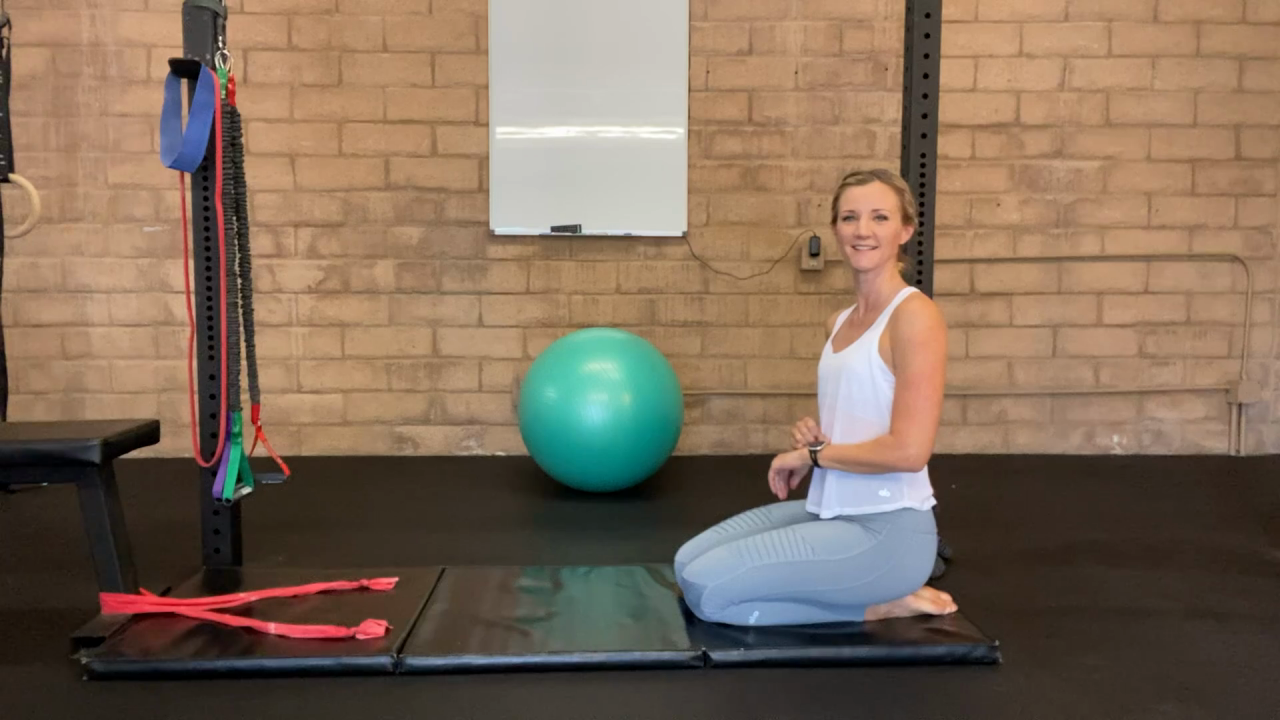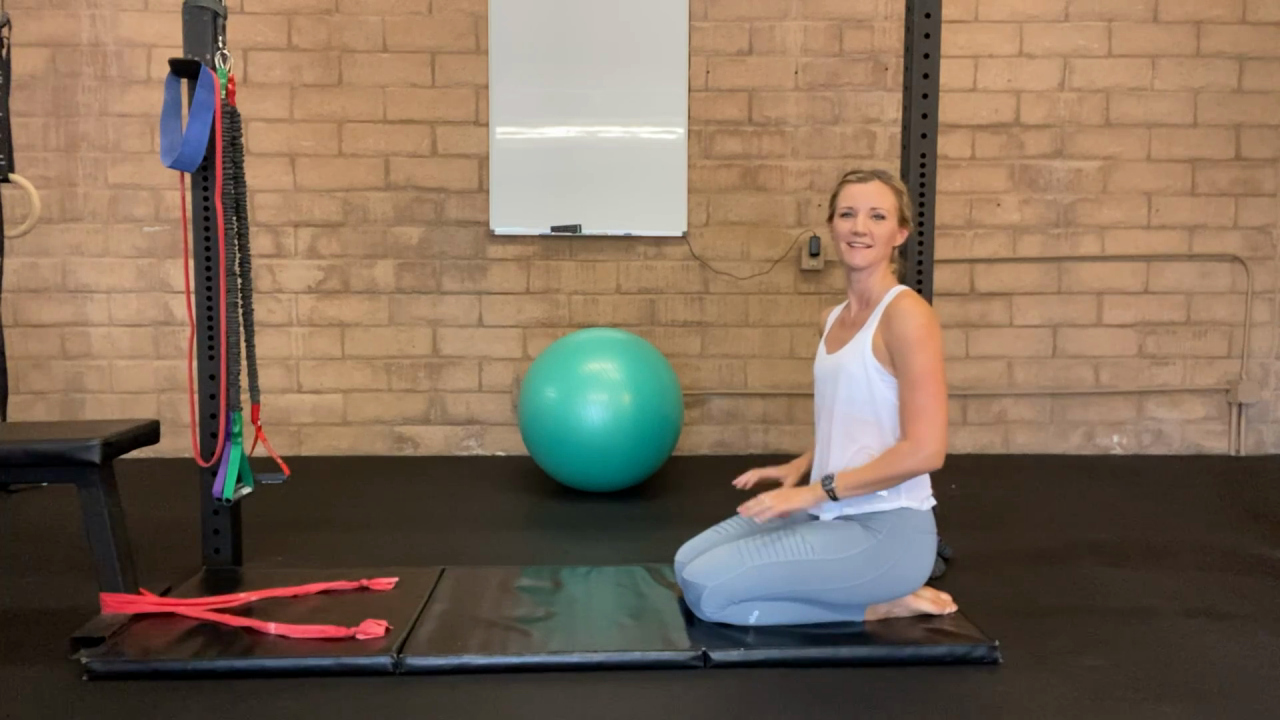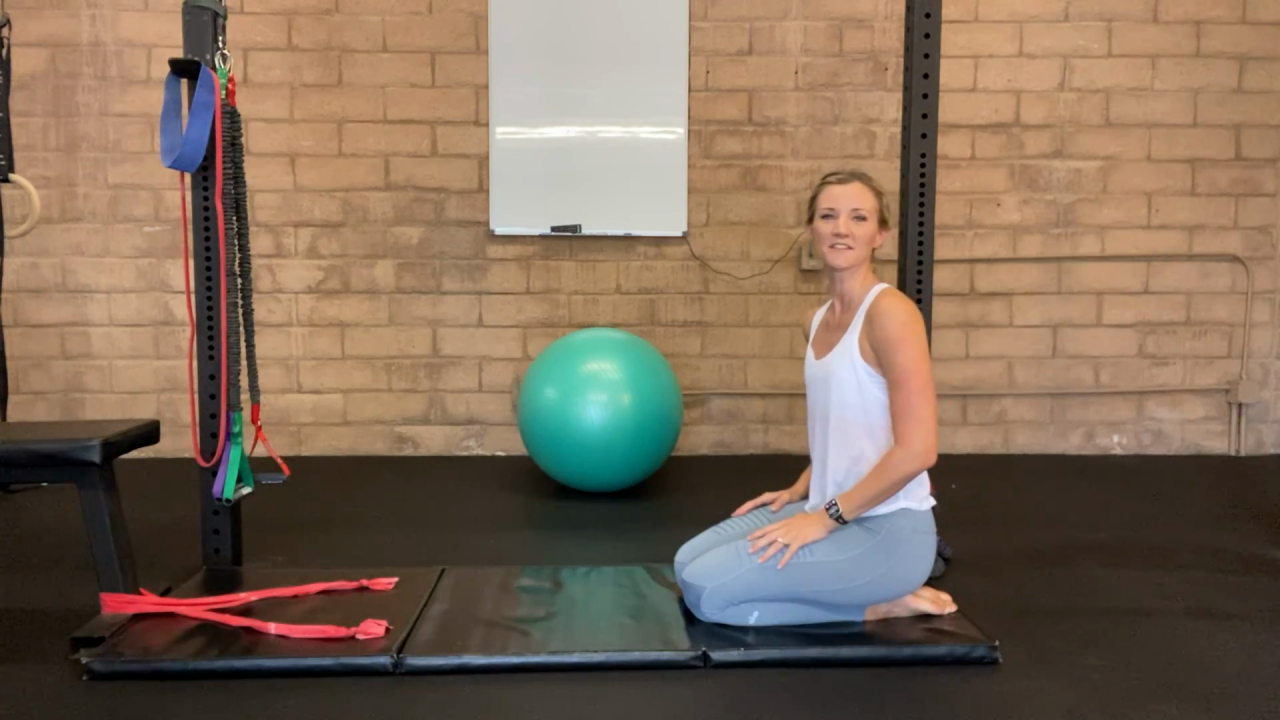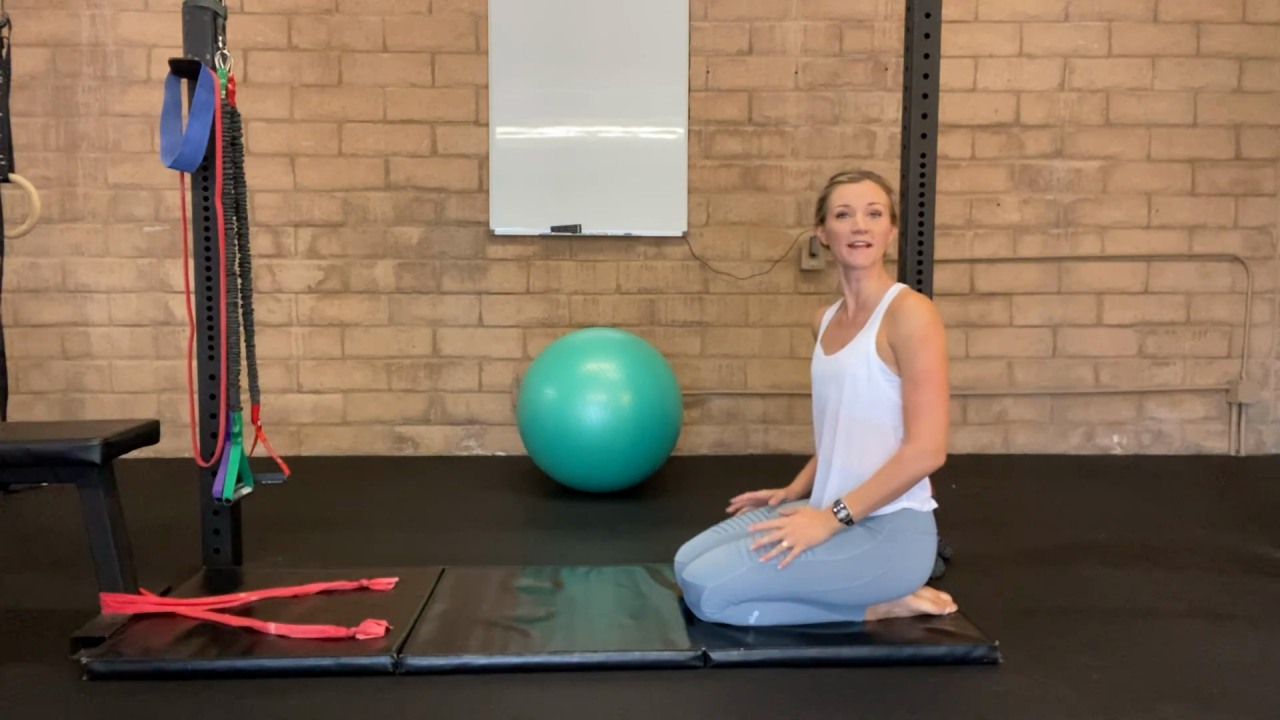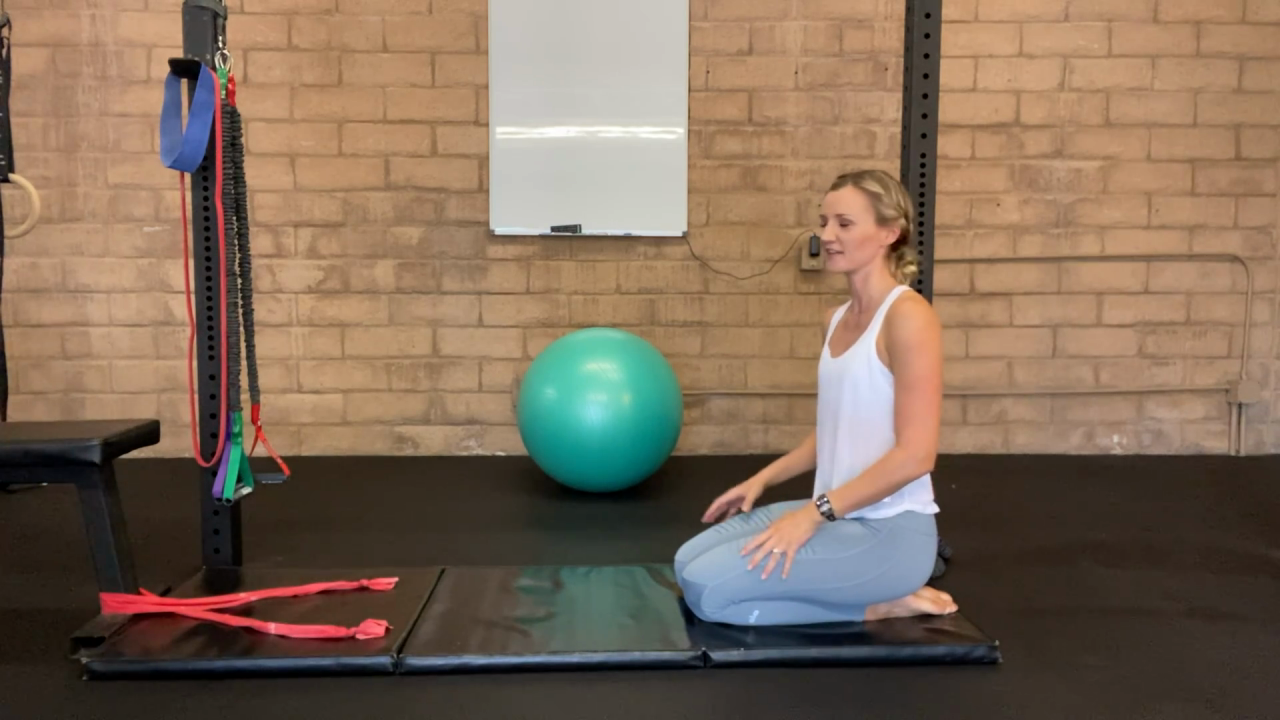
dt=0.7s
person 1, frame 1
left shoulder: (914, 315)
right shoulder: (839, 322)
left elbow: (909, 450)
left wrist: (811, 453)
right wrist: (809, 436)
left hip: (887, 532)
right hip: (829, 511)
left knee: (707, 589)
right knee: (689, 564)
left ankle: (880, 604)
right ankle: (872, 592)
person 1, frame 2
left shoulder: (906, 314)
right shoulder: (833, 318)
left elbow: (924, 450)
left wrist: (818, 488)
right wrist: (800, 466)
left hip: (887, 532)
right hip: (833, 514)
left knee: (708, 589)
right knee: (690, 563)
left ankle: (880, 602)
right ankle: (870, 591)
person 1, frame 3
left shoulder: (890, 312)
right shoulder: (818, 320)
left elbow: (918, 449)
left wrist: (826, 518)
right wrist: (799, 493)
left hip: (886, 531)
right hip: (835, 510)
left knee: (707, 591)
right knee: (688, 565)
left ankle: (878, 604)
right ankle: (869, 594)
person 1, frame 4
left shoulder: (909, 312)
right shoulder: (826, 320)
left elbow: (927, 449)
left wrist: (832, 519)
right wrist: (794, 491)
left hip: (889, 532)
right hip: (834, 512)
left knee: (708, 590)
right knee: (689, 565)
left ankle: (879, 603)
right ankle: (869, 592)
person 1, frame 5
left shoulder: (908, 316)
right shoulder: (837, 318)
left elbow: (915, 455)
left wrist: (814, 514)
right wrist: (763, 478)
left hip: (889, 533)
right hip: (840, 516)
left knee: (709, 590)
right knee: (690, 564)
left ankle: (878, 603)
right ankle: (873, 593)
